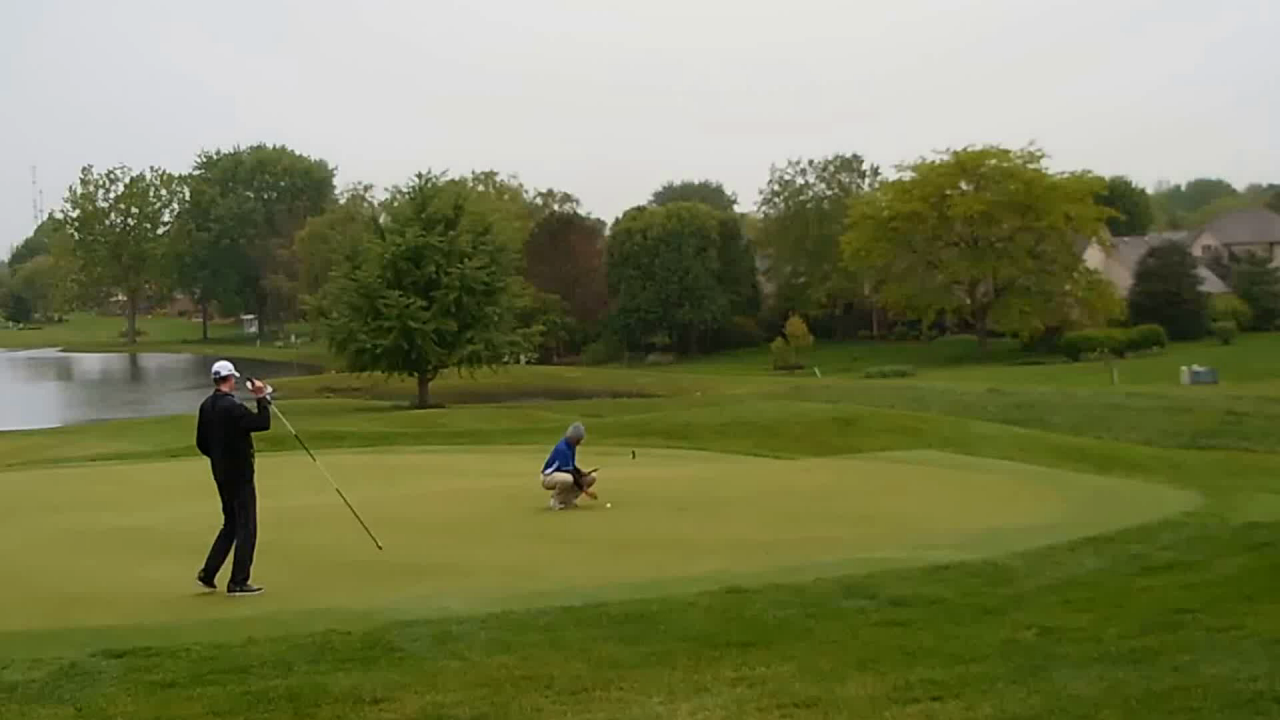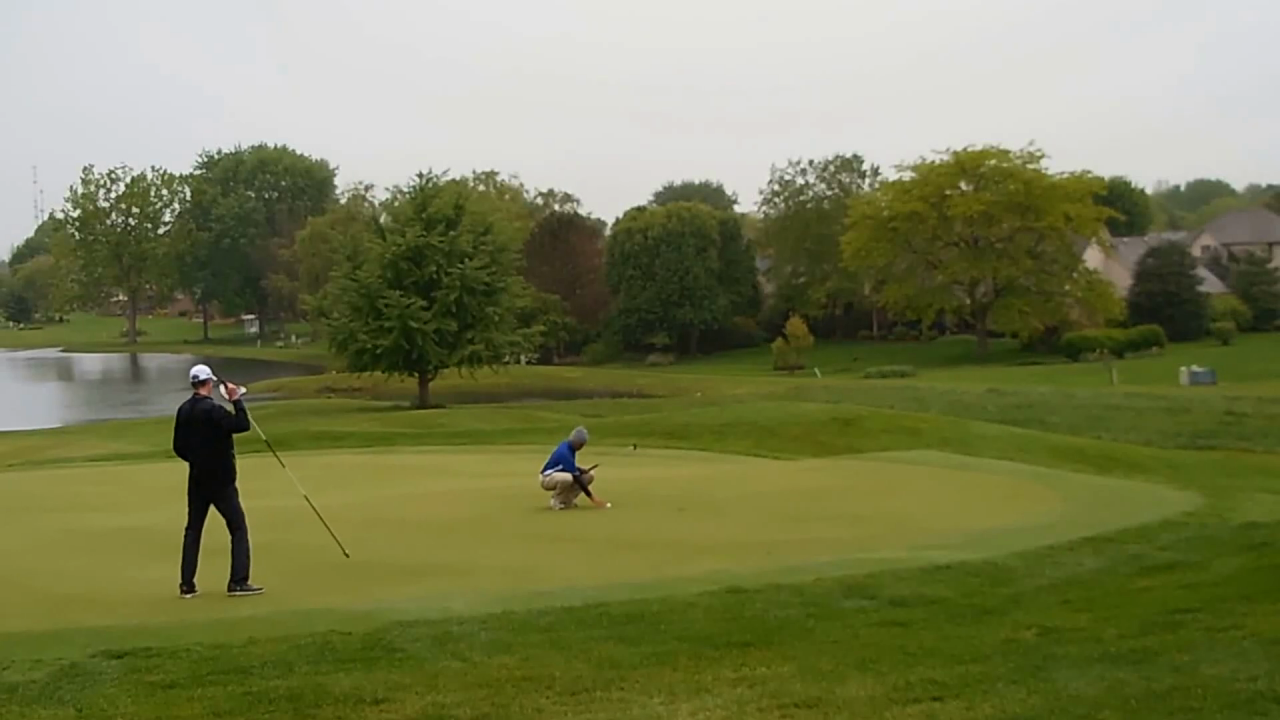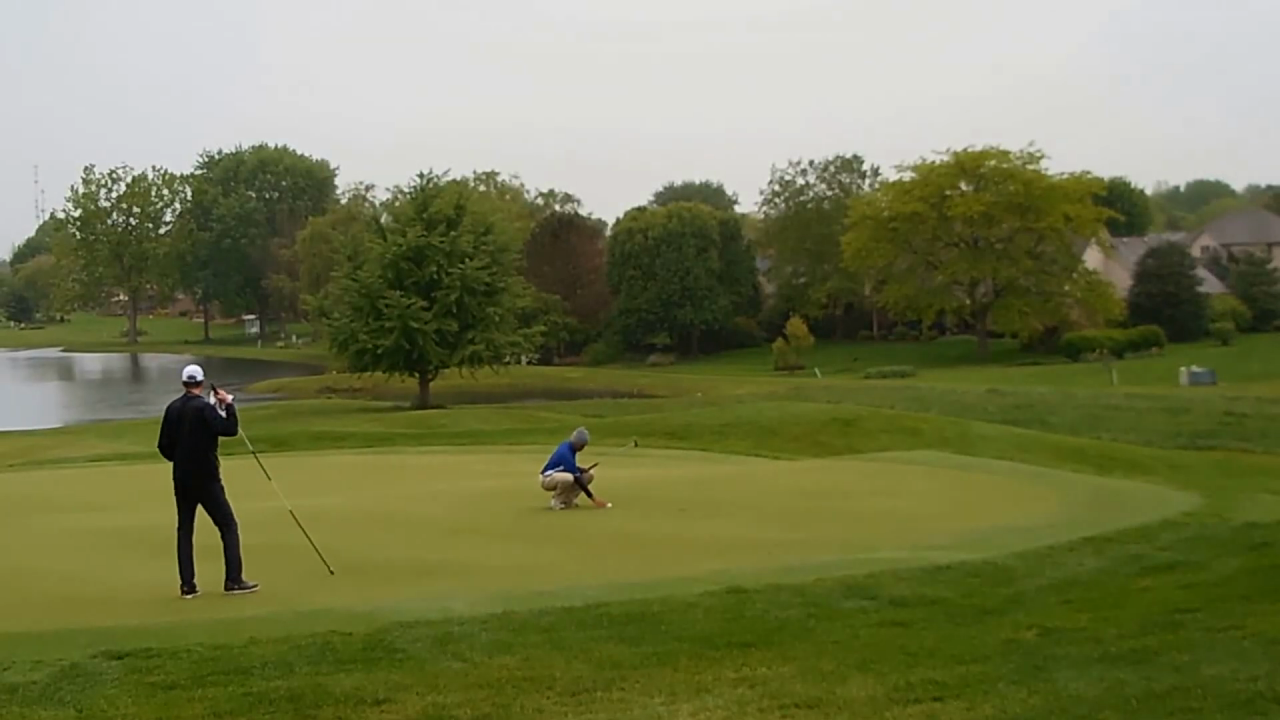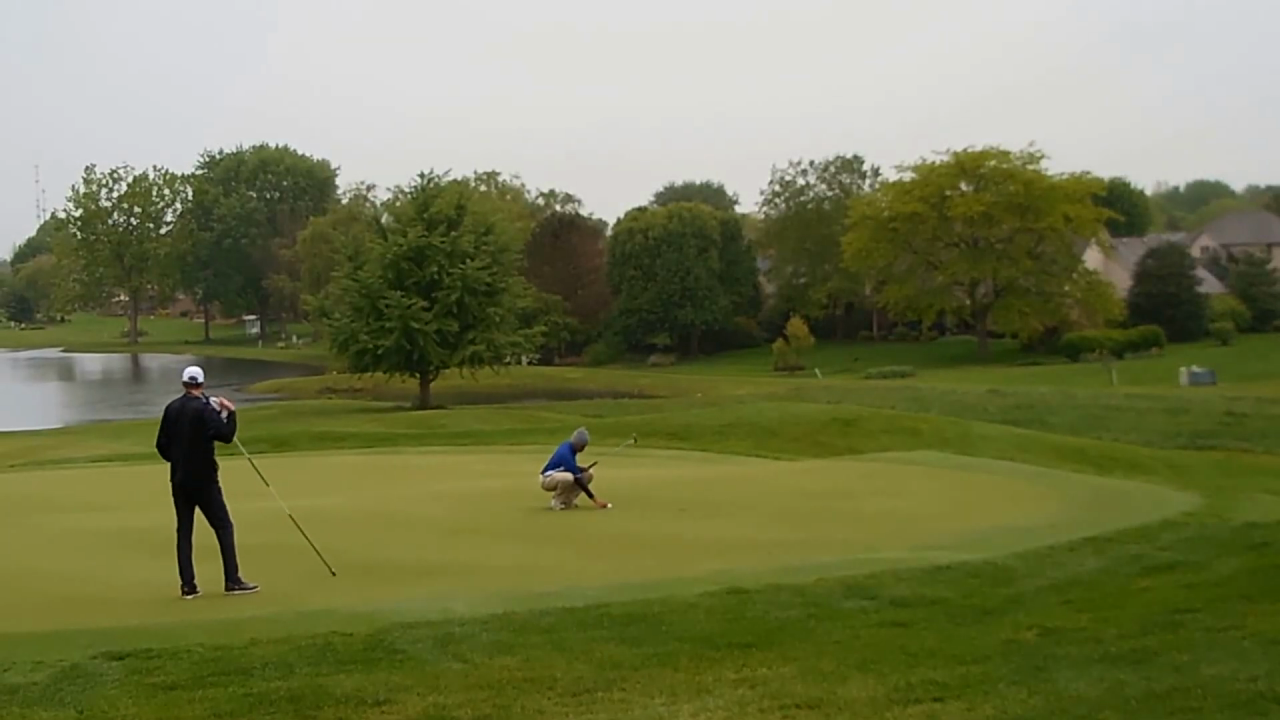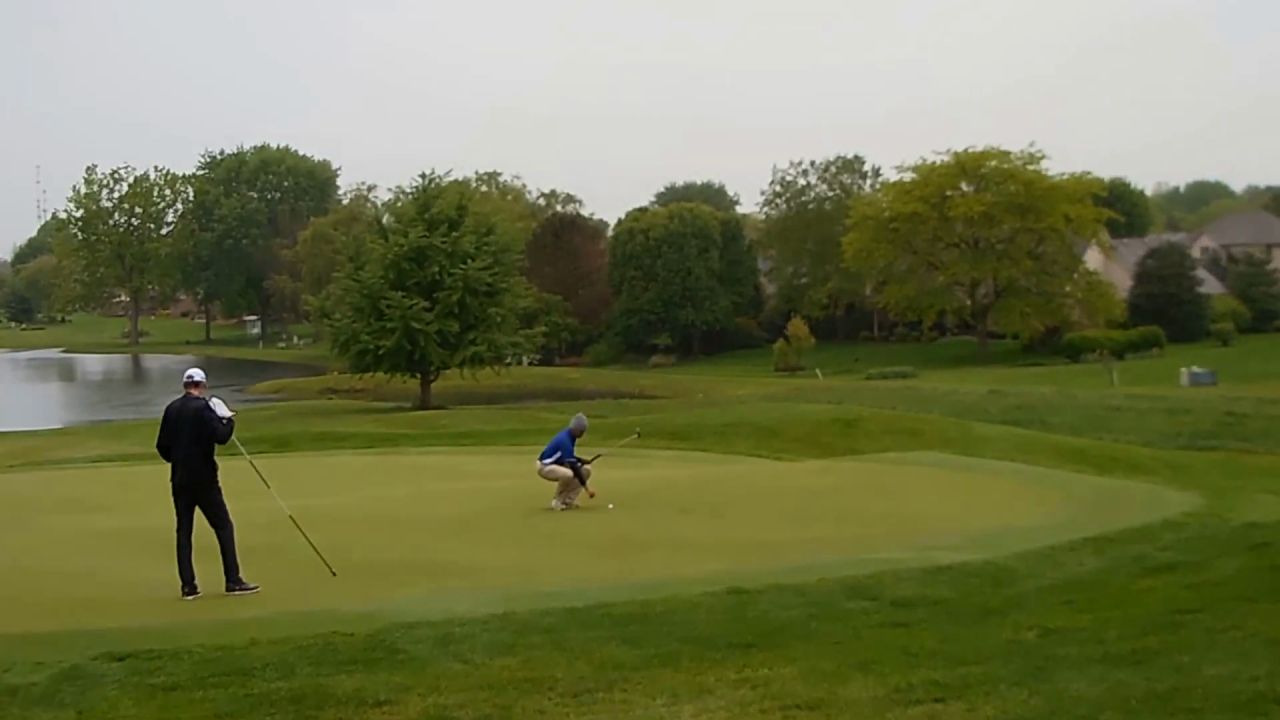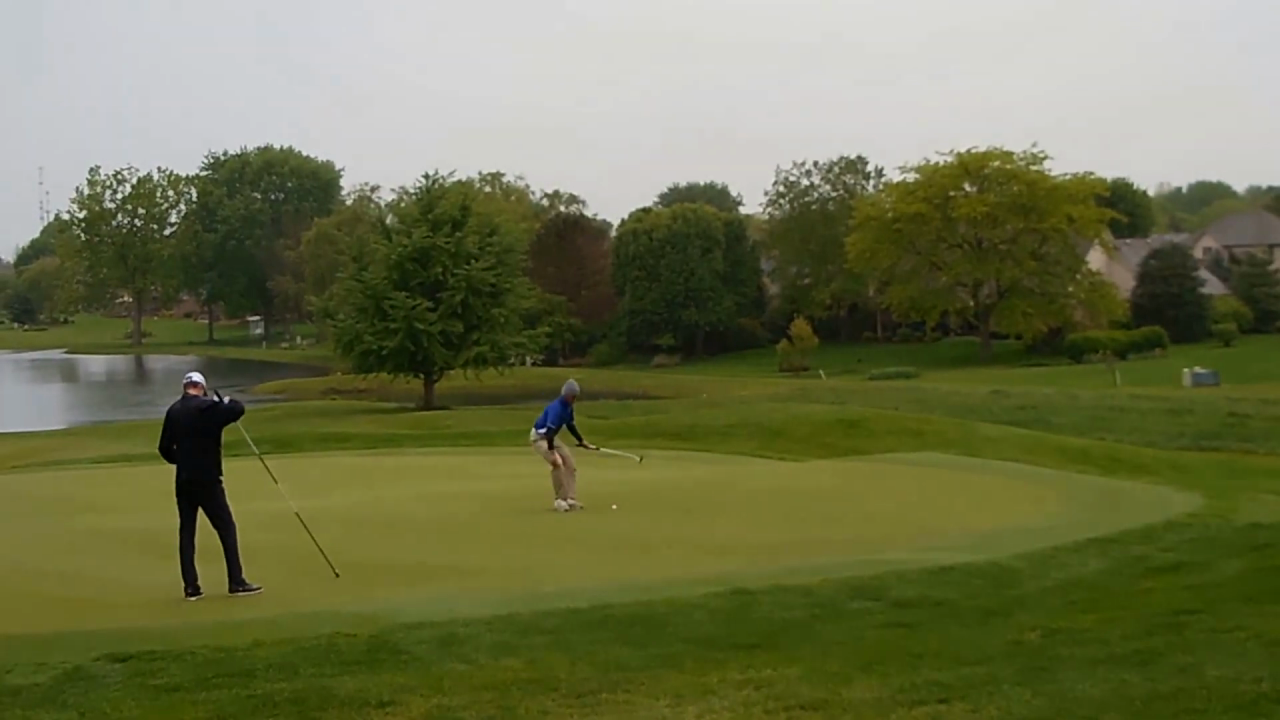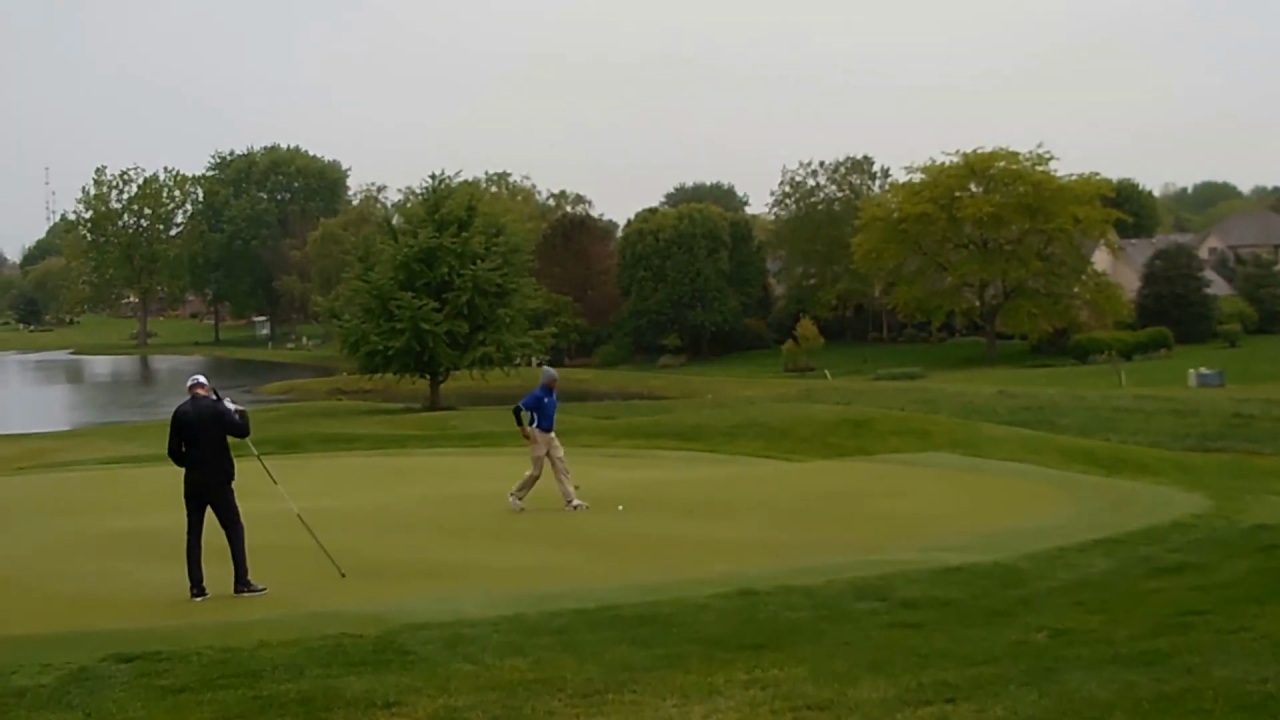
dt=0.3s
person 1, frame 1
left shoulder: (206, 406)
right shoulder: (232, 406)
left elbow: (202, 443)
right elbow: (263, 424)
right wrist: (262, 398)
left hip: (222, 475)
right hip: (239, 476)
left knee: (230, 525)
right knee: (247, 527)
left ankle: (208, 573)
right ankle: (238, 582)
person 1, frame 2
left shoulder: (183, 410)
right shoulder: (212, 409)
left elbow: (179, 447)
right elbow: (243, 425)
right wrist: (236, 400)
left hip: (196, 480)
right hip: (220, 480)
left knee: (192, 530)
right knee: (238, 528)
left ankle: (186, 585)
right ankle: (238, 582)
person 1, frame 3
left shoulder: (173, 408)
right shoulder: (204, 407)
left elbow: (163, 445)
right elbow: (231, 430)
right wrist: (228, 405)
left hip: (182, 479)
right hip: (206, 478)
left knee: (184, 530)
right knee: (228, 525)
left ankle: (187, 585)
right ankle: (233, 580)
person 1, frame 4
left shoulder: (171, 409)
right shoulder: (204, 409)
left elbow: (162, 445)
right elbow: (226, 435)
right wrist: (231, 412)
left hip: (179, 479)
right hip: (203, 479)
left knee: (184, 531)
right knee: (223, 527)
left ankle: (188, 585)
right ankle: (232, 581)
person 1, frame 5
left shoulder: (172, 408)
right shoulder: (203, 408)
left elbow: (162, 445)
right elbow: (221, 437)
right wrist: (229, 420)
left hip: (180, 480)
right hip: (203, 479)
left knee: (183, 531)
right knee: (224, 527)
left ankle: (188, 586)
right ankle: (233, 581)
person 1, frame 6
left shoulder: (173, 410)
right shoulder: (206, 406)
left elbow: (164, 448)
right elbow: (237, 410)
right wrist: (227, 402)
left hip: (183, 480)
right hip: (206, 479)
left knee: (186, 532)
right knee: (226, 528)
left ankle: (191, 586)
right ankle: (236, 582)
person 1, frame 7
left shoulder: (180, 412)
right shoulder: (216, 407)
left elbow: (173, 450)
right elbow: (242, 431)
right wrist: (240, 413)
left hip: (193, 480)
right hip: (217, 478)
left knee: (193, 533)
right knee: (234, 529)
left ankle: (196, 587)
right ankle: (242, 582)
